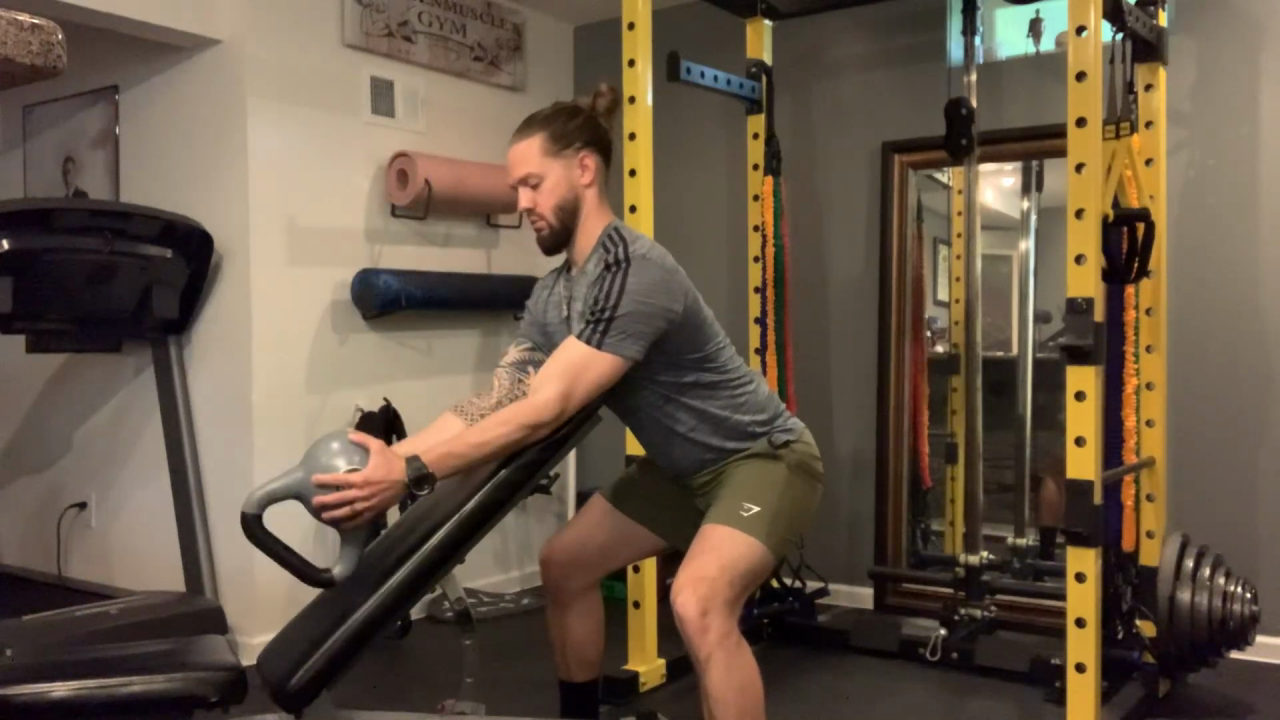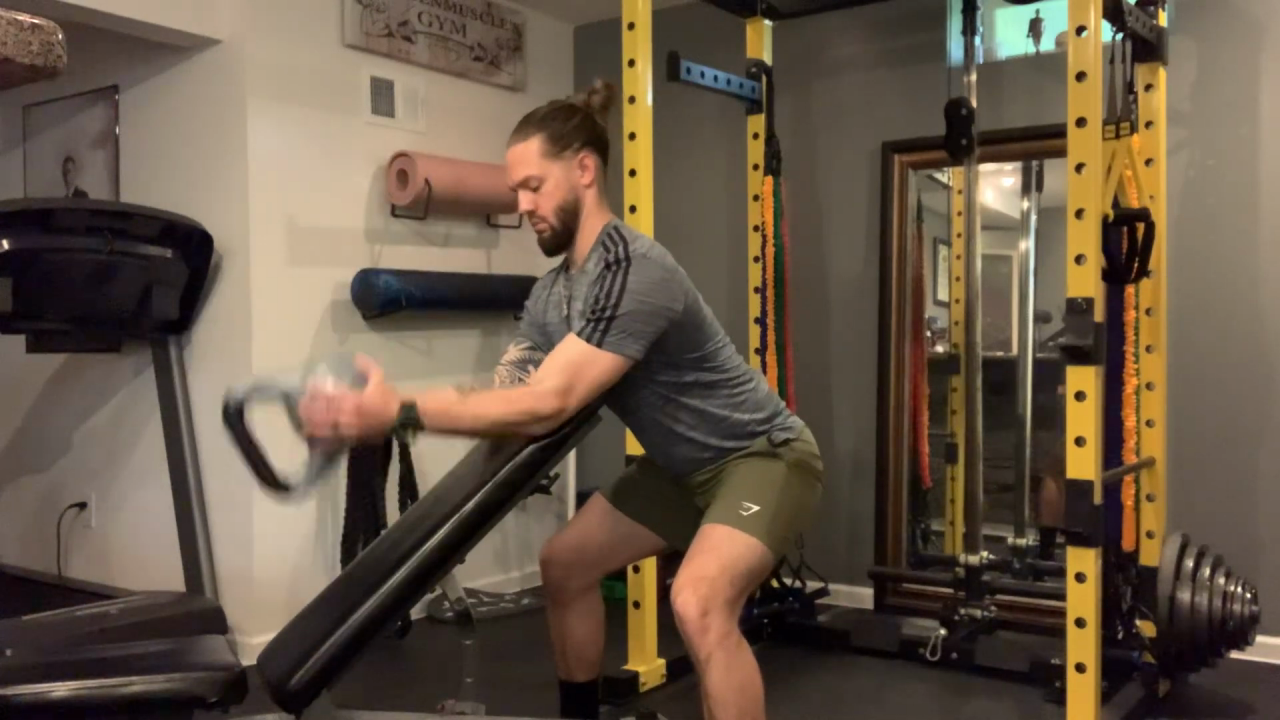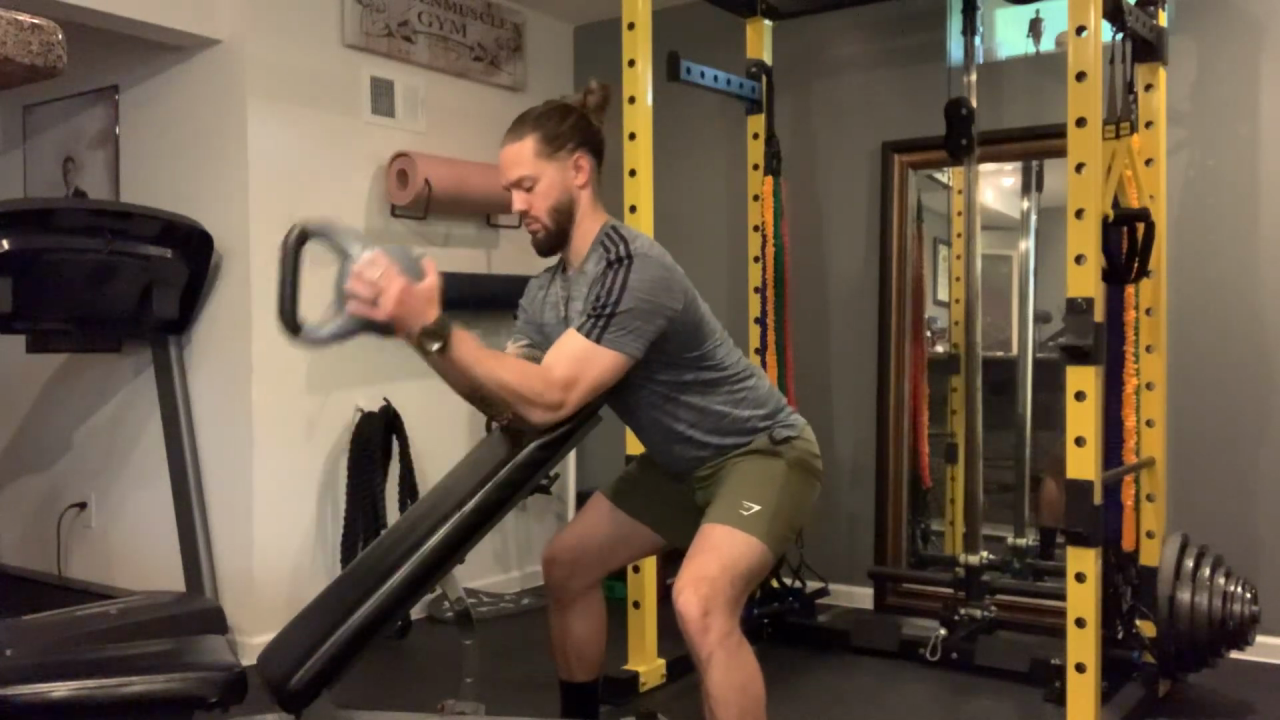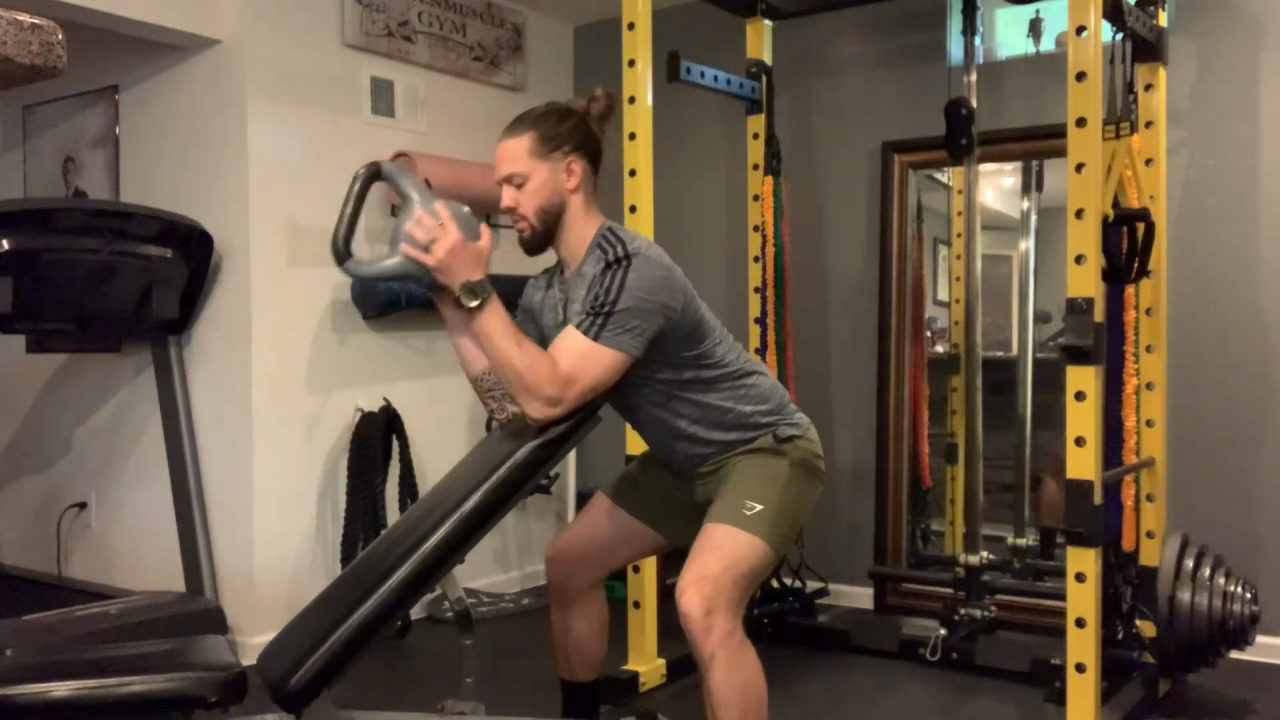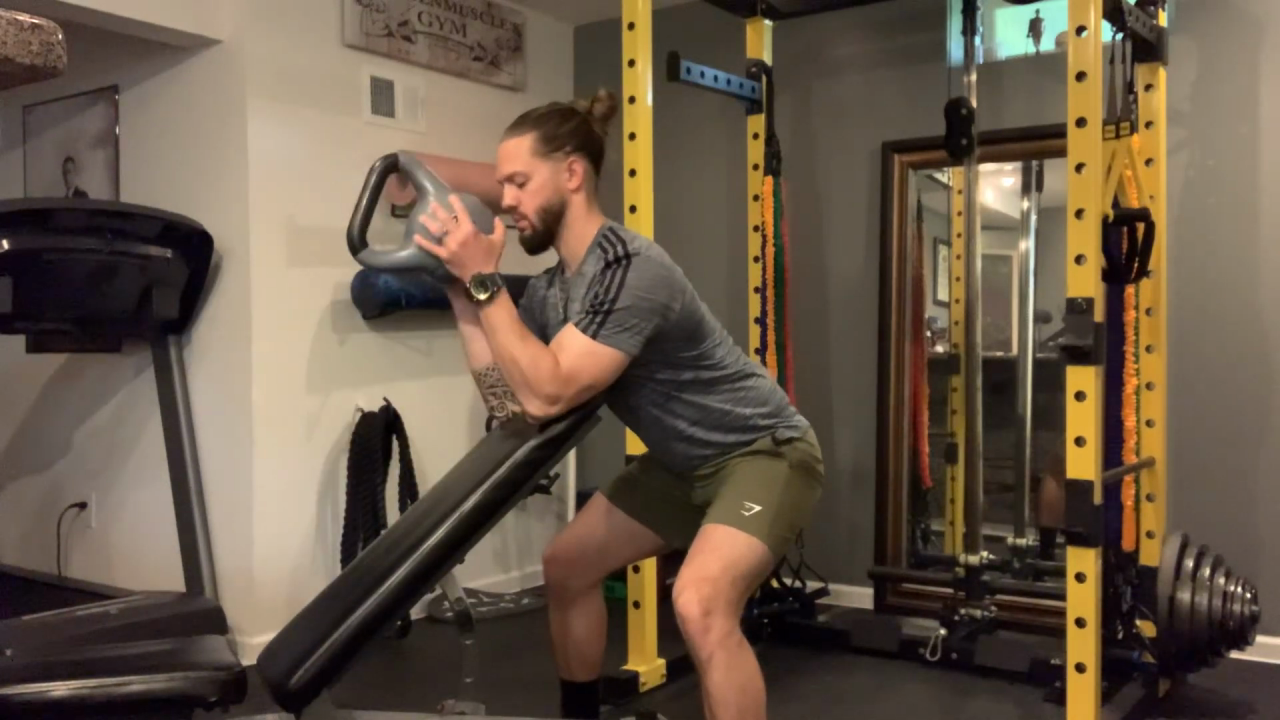
dt=0.3s
person 1, frame 1
left shoulder: (635, 273)
right shoulder: (552, 294)
left elbow: (544, 411)
right elbow: (498, 401)
left wrist: (410, 473)
right wrist: (392, 454)
left hip: (763, 456)
right hip: (683, 465)
left knee: (698, 604)
right knee: (564, 565)
person 1, frame 2
left shoulder: (636, 274)
right shoulder: (552, 294)
left elbow: (545, 405)
right elbow: (507, 392)
left wrist: (401, 411)
right wrist: (384, 404)
left hip: (762, 455)
right hip: (682, 463)
left knee: (698, 603)
right knee: (565, 565)
person 1, frame 3
left shoulder: (633, 271)
right shoulder: (547, 292)
left elbow: (551, 399)
right elbow: (510, 398)
left wrist: (433, 330)
right wrist: (420, 328)
left hip: (761, 451)
right hip: (682, 460)
left knee: (699, 602)
right knee: (567, 563)
person 1, frame 4
left shoulder: (632, 271)
right shoulder: (547, 289)
left elbow: (548, 398)
right elbow: (508, 402)
left wrist: (475, 287)
right wrist: (451, 299)
left hip: (767, 449)
right hip: (685, 458)
left knee: (703, 603)
right knee: (569, 564)
person 1, frame 5
left shoulder: (633, 270)
right shoulder: (551, 289)
left elbow: (548, 395)
right elbow: (511, 401)
left wrist: (484, 281)
right wrist: (461, 292)
left hip: (763, 451)
right hip: (684, 460)
left knee: (699, 602)
right knee: (568, 564)
